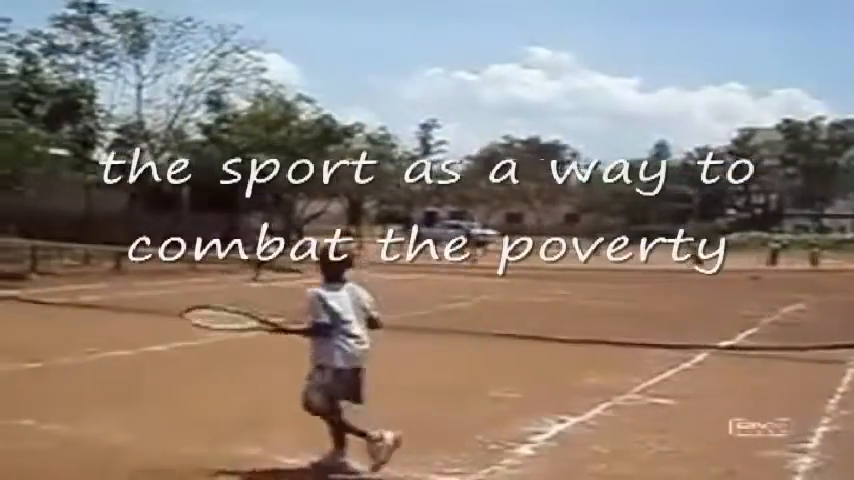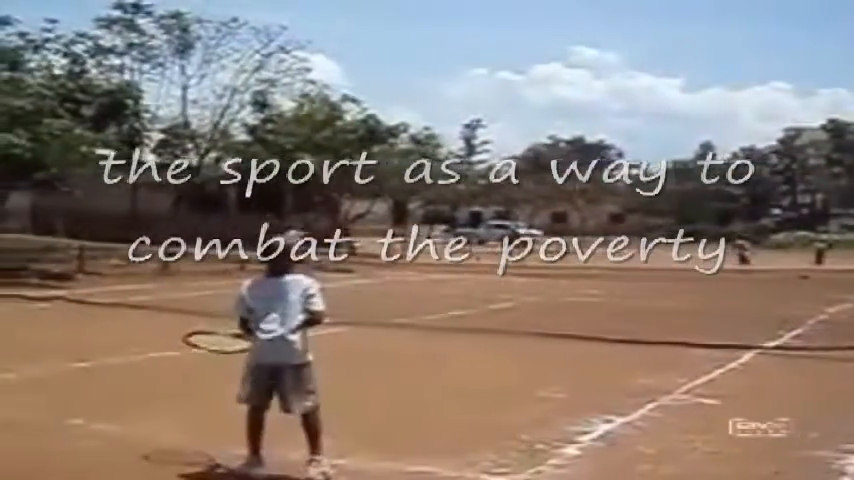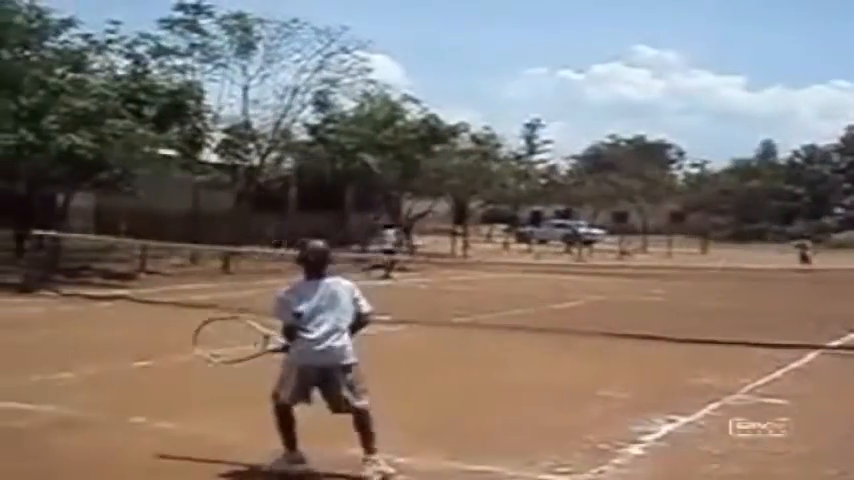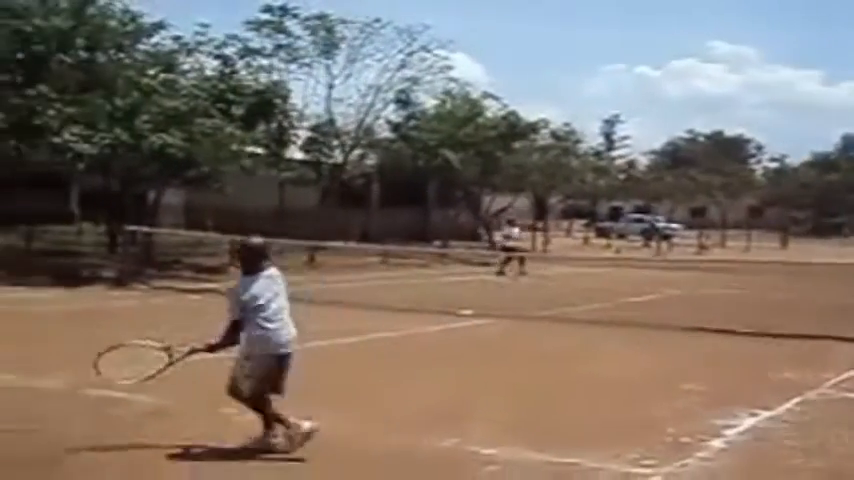
dt=0.7s
person 1, frame 1
left shoulder: (318, 294)
right shoulder: (358, 291)
left elbow: (321, 330)
right elbow: (375, 323)
left hip: (332, 359)
right hip: (355, 357)
left knee: (318, 407)
right knee: (329, 404)
left ankle: (376, 437)
right ankle: (338, 453)
person 1, frame 2
left shoulder: (251, 287)
right shoulder: (306, 284)
left elbow: (244, 323)
right elbow: (317, 317)
right wrist: (298, 324)
left hip: (261, 355)
right hip: (294, 354)
left knee: (256, 407)
right knee: (309, 408)
left ankle: (254, 460)
person 1, frame 3
left shoulder: (290, 293)
right shoulder: (345, 287)
left elbow: (287, 330)
right elbow: (363, 319)
left hip: (303, 358)
right hip: (339, 355)
left knee: (282, 403)
right knee: (359, 407)
left ankle: (292, 456)
person 1, frame 4
left shoulder: (240, 289)
right shoulder: (275, 275)
left elbow: (236, 325)
left wrist: (218, 345)
left hip: (263, 345)
right hip: (284, 342)
left knee: (241, 391)
right knee: (260, 391)
left ankle: (293, 426)
right ankle: (272, 435)
